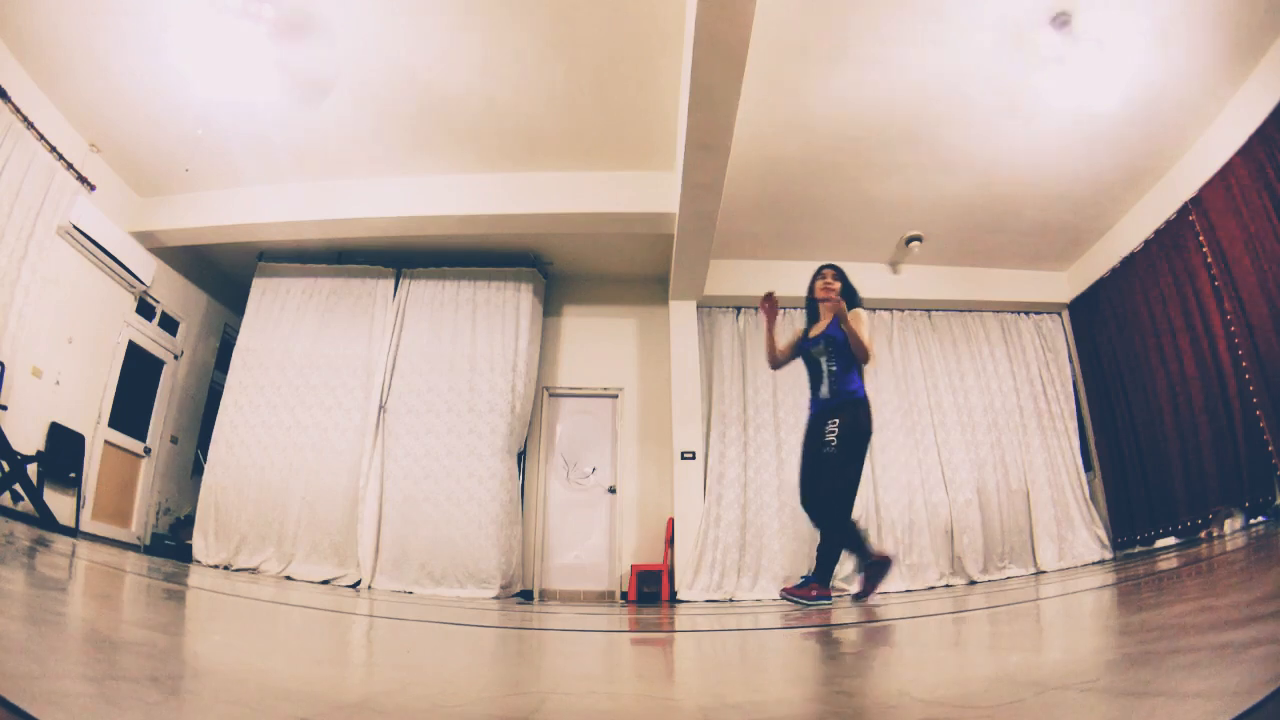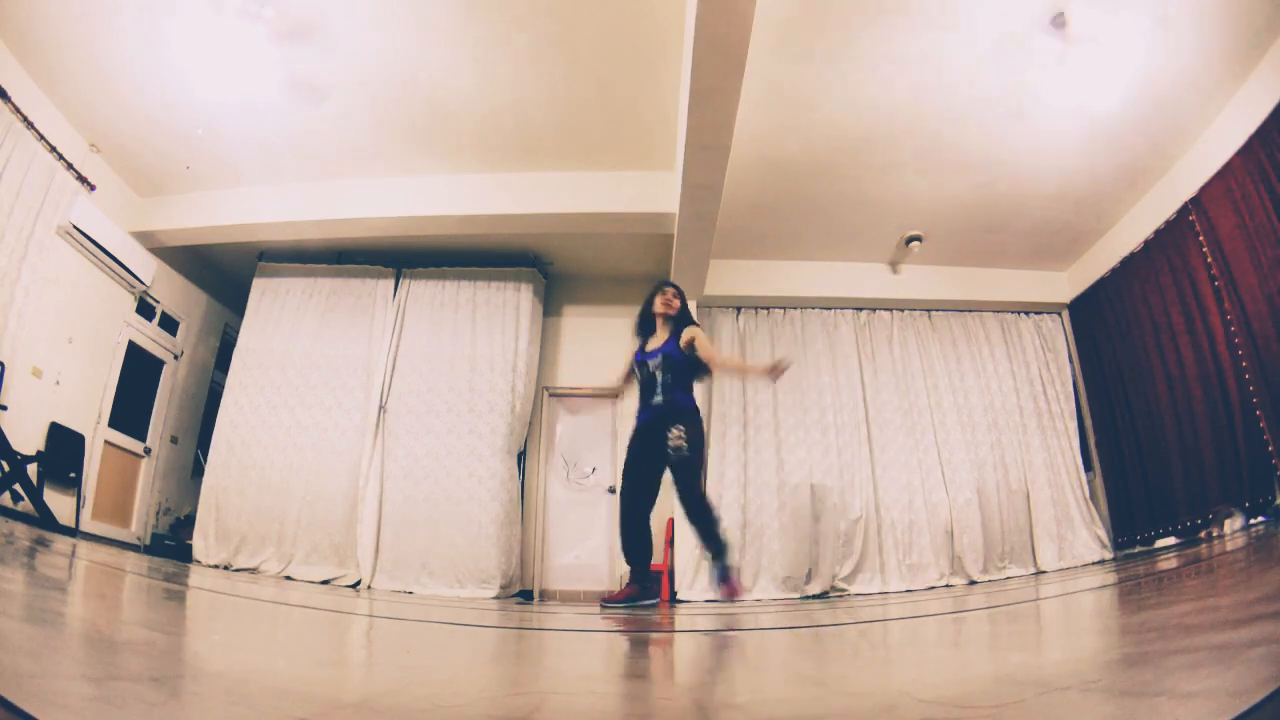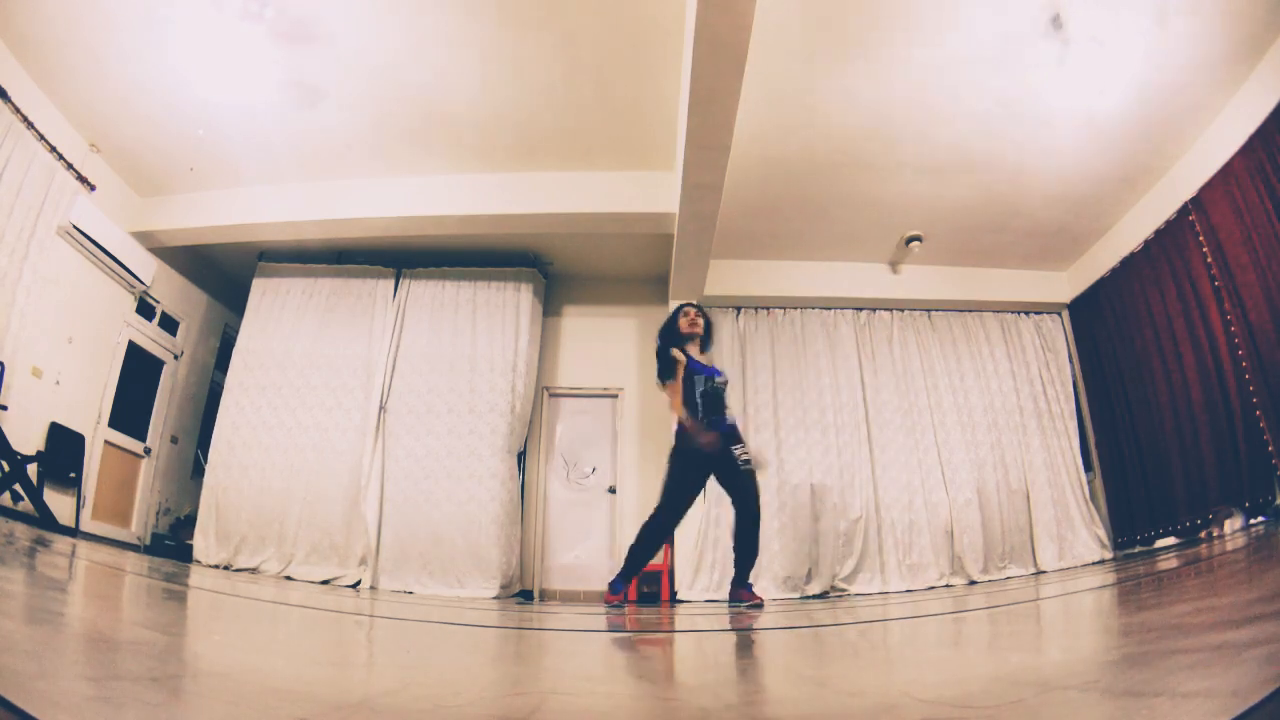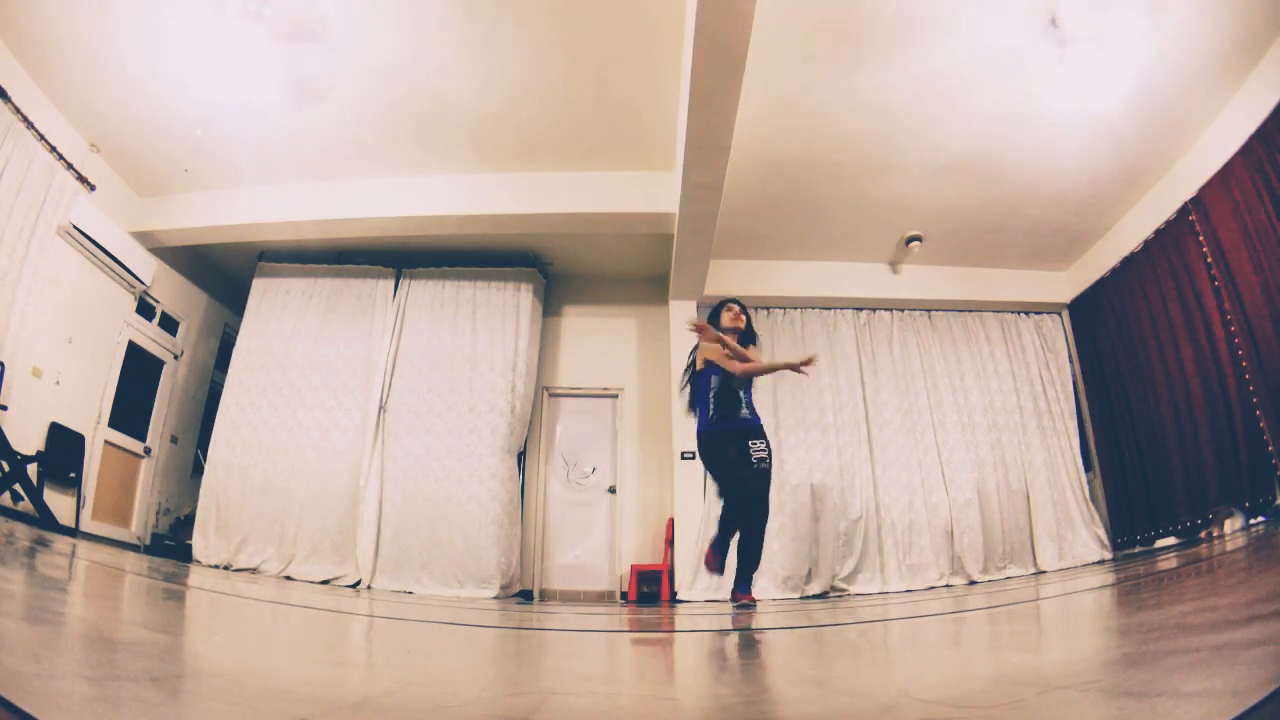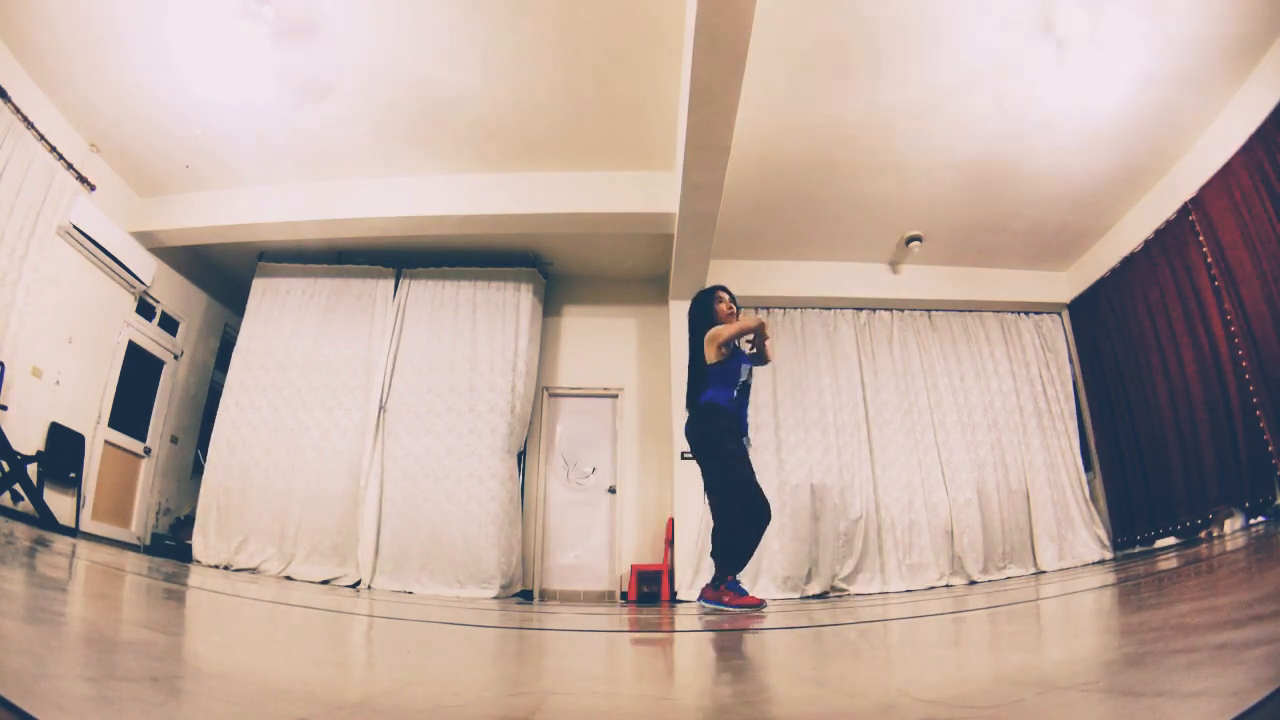
dt=1s
person 1, frame 1
left shoulder: (851, 317)
right shoulder: (806, 332)
left elbow: (865, 355)
right elbow: (775, 362)
left wrist: (844, 318)
right wrist: (770, 320)
left hip: (849, 413)
right hip: (818, 418)
left knee: (834, 497)
right knee: (813, 499)
left ankle: (820, 580)
right ankle: (870, 560)
person 1, frame 2
left shoulder: (688, 334)
right shoulder: (642, 346)
left elbow: (715, 360)
right elbow: (622, 385)
left wrist: (760, 371)
left hip: (681, 422)
right hip: (648, 426)
left knee: (691, 495)
right knee: (633, 503)
left ankle: (722, 568)
right ankle: (639, 582)
person 1, frame 3
left shoulder: (709, 364)
right shoulder: (676, 357)
right elbow: (676, 404)
left wrist: (739, 445)
right wrist: (698, 433)
left hip: (727, 439)
right hip: (692, 442)
left knee: (750, 508)
right knee: (667, 514)
left ankle: (740, 584)
right ankle: (620, 583)
person 1, frame 4
left shoulder: (748, 348)
right shoulder: (706, 346)
left elbow: (748, 359)
right elbow: (737, 369)
left wrist: (717, 336)
left hip: (750, 434)
right hip: (716, 436)
left knee: (758, 504)
right knee: (741, 492)
left ankle: (743, 585)
right ankle: (720, 541)
person 1, frame 5
left shoulder: (731, 347)
right shoulder: (715, 334)
left elbow: (764, 358)
right elbow: (758, 322)
left wrist: (759, 340)
right wrist: (759, 331)
left hip: (722, 428)
right hip: (714, 421)
left knee: (755, 510)
right knee: (739, 499)
left ankle: (717, 587)
right ankle: (722, 583)
